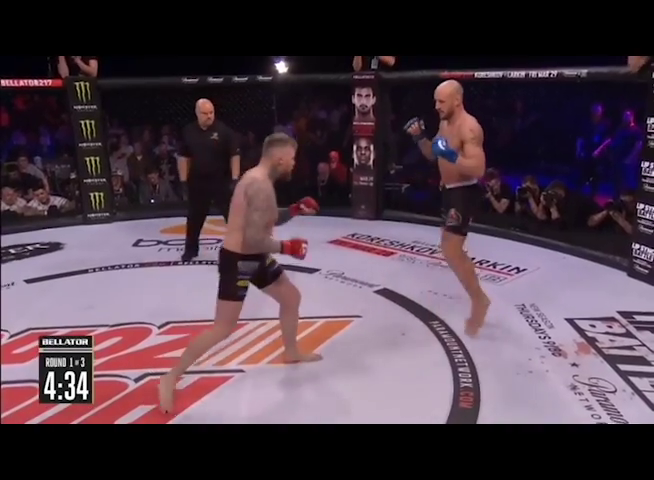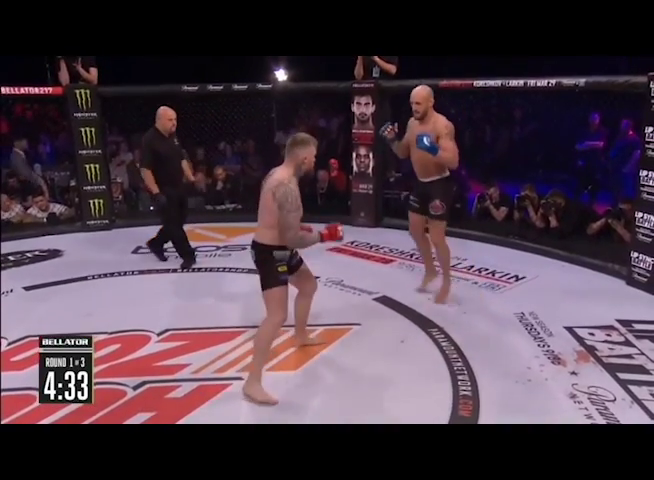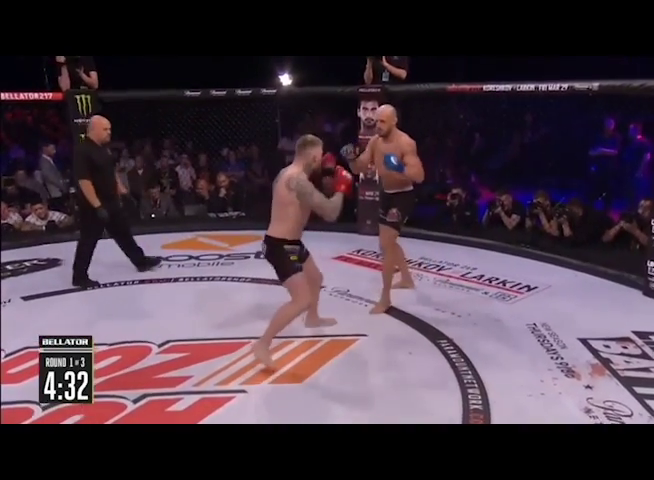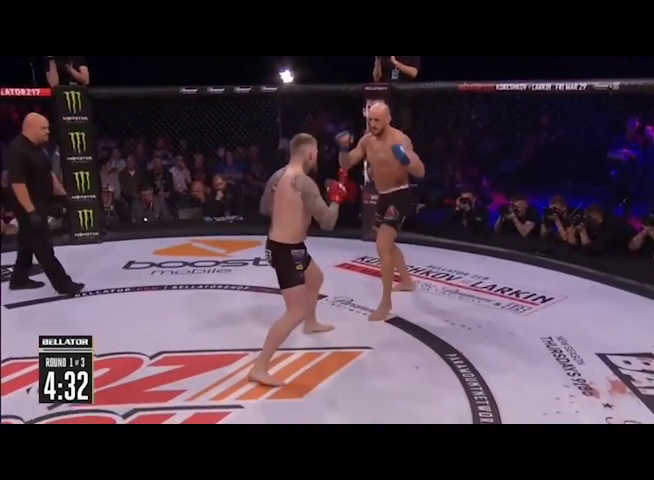
dt=0.7s
person 1, frame 1
left shoulder: (260, 180)
right shoulder: (260, 187)
right elbow: (253, 240)
left wrist: (294, 210)
right wrist: (285, 247)
left hip: (256, 258)
right hip: (237, 261)
left knee: (292, 297)
right knee: (222, 329)
left ankle: (292, 352)
right ankle: (170, 381)
person 1, frame 2
left shoulder: (278, 174)
right shoulder: (287, 187)
right elbow: (293, 239)
left wrist: (299, 228)
right wrist: (323, 235)
left hip: (278, 247)
right hip: (271, 252)
left knee: (309, 285)
right knee: (276, 316)
left ankle: (301, 336)
right ankle: (253, 382)
person 1, frame 3
left shoulder: (288, 173)
right shoulder: (299, 181)
right elbow: (330, 213)
right wrist: (342, 188)
left hip: (288, 242)
right hip: (280, 247)
left knee: (315, 278)
right knee: (301, 299)
left ankle: (313, 318)
right ankle: (262, 346)
person 1, frame 4
left shoulder: (278, 176)
right shoulder: (304, 182)
left elbow: (265, 209)
right elbow: (327, 222)
right wrist: (336, 199)
left hip: (281, 244)
right hip: (286, 251)
left knee: (316, 278)
right knee: (296, 312)
left ankle: (311, 323)
right ankle: (259, 368)
person 2, frame 1
left shoulder: (469, 128)
right shoulder: (444, 124)
left elbow: (478, 170)
right elbow: (431, 155)
left wrist: (452, 156)
right wrist: (420, 137)
left hip: (465, 193)
right hip: (451, 191)
left knee: (451, 255)
right knee: (455, 251)
left ankle: (478, 305)
right ankle: (478, 298)
person 2, frame 2
left shoulder: (443, 125)
right shoulder: (412, 123)
left elbow: (454, 162)
right elbow: (403, 153)
left wrist: (435, 150)
right wrist: (392, 140)
left hip: (440, 185)
right hip: (421, 184)
left knee: (437, 238)
right knee: (415, 230)
left ankle: (446, 281)
right ankle: (430, 270)
person 2, frame 3
left shoulder: (405, 143)
right shoulder: (374, 142)
left elbow: (419, 177)
right elbow: (360, 169)
left wrist: (400, 168)
right wrist: (352, 159)
left hip: (403, 197)
right hip: (388, 195)
left knee: (386, 245)
right knee: (390, 241)
left ankle: (385, 298)
right ankle: (406, 279)
person 2, frame 4
left shoulder: (400, 140)
right shoulder: (367, 140)
left elbow: (420, 172)
right elbow: (345, 165)
left wrist: (406, 161)
right wrist: (344, 149)
left hip: (400, 196)
right hip: (383, 197)
left knee: (382, 247)
right knee: (387, 244)
left ankle: (385, 304)
right ankle: (406, 281)
person 3, frame 1
left shoulder: (224, 131)
right shoulder: (189, 132)
left elbow: (235, 156)
right elbow: (184, 157)
left wrist: (235, 179)
right wrist: (184, 179)
left hip: (221, 181)
right hip: (198, 181)
left knee: (231, 215)
right knee: (194, 216)
right ankle: (191, 249)
person 3, frame 2
left shoulder: (173, 137)
right shoulder: (149, 140)
left elbow: (182, 161)
right elbow: (145, 170)
left wrist: (192, 180)
right wrist: (156, 193)
left hip: (178, 186)
right hip: (163, 190)
left knee: (178, 221)
right knee: (173, 223)
left ankle: (156, 243)
right ankle: (188, 255)
person 3, frame 3
left shoulder: (104, 148)
right shoulder: (83, 151)
right elbow: (83, 181)
left wrist: (122, 191)
right wrist: (97, 206)
left hip: (110, 200)
right hip: (92, 204)
left knee: (123, 232)
right knee: (89, 239)
left ankle: (140, 261)
right ankle: (79, 276)
person 3, frame 4
left shoulder: (39, 148)
right shoulder: (17, 150)
left elbow: (48, 173)
right elbow: (17, 184)
left wrist: (62, 193)
right wrist: (31, 211)
left hip: (41, 202)
right hip: (29, 206)
left knee: (29, 241)
right knee: (43, 244)
left ankle: (19, 278)
right ankle: (62, 283)
